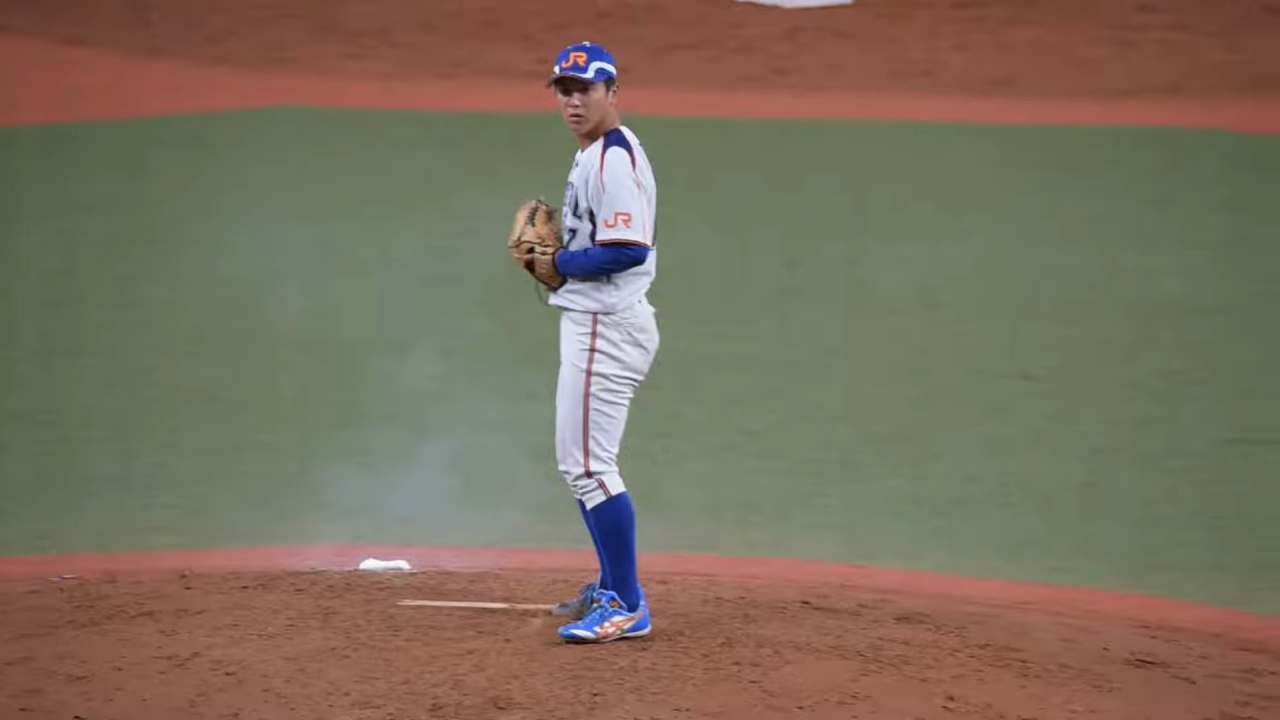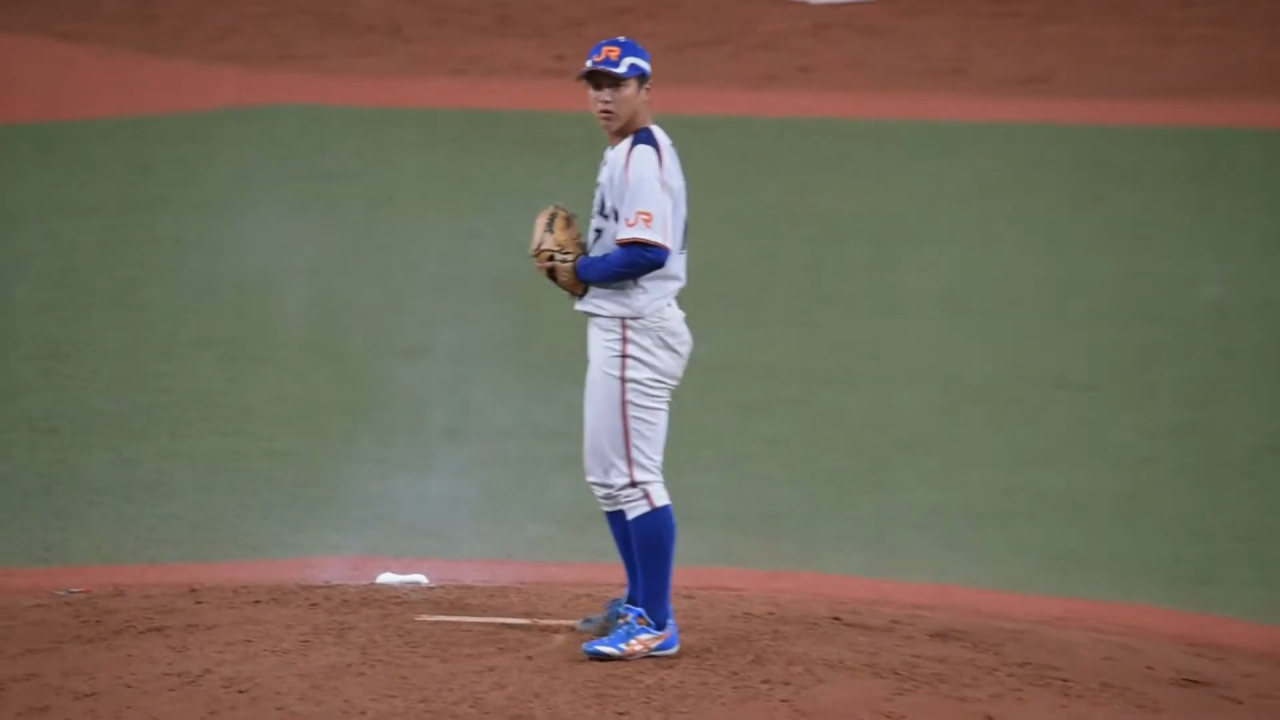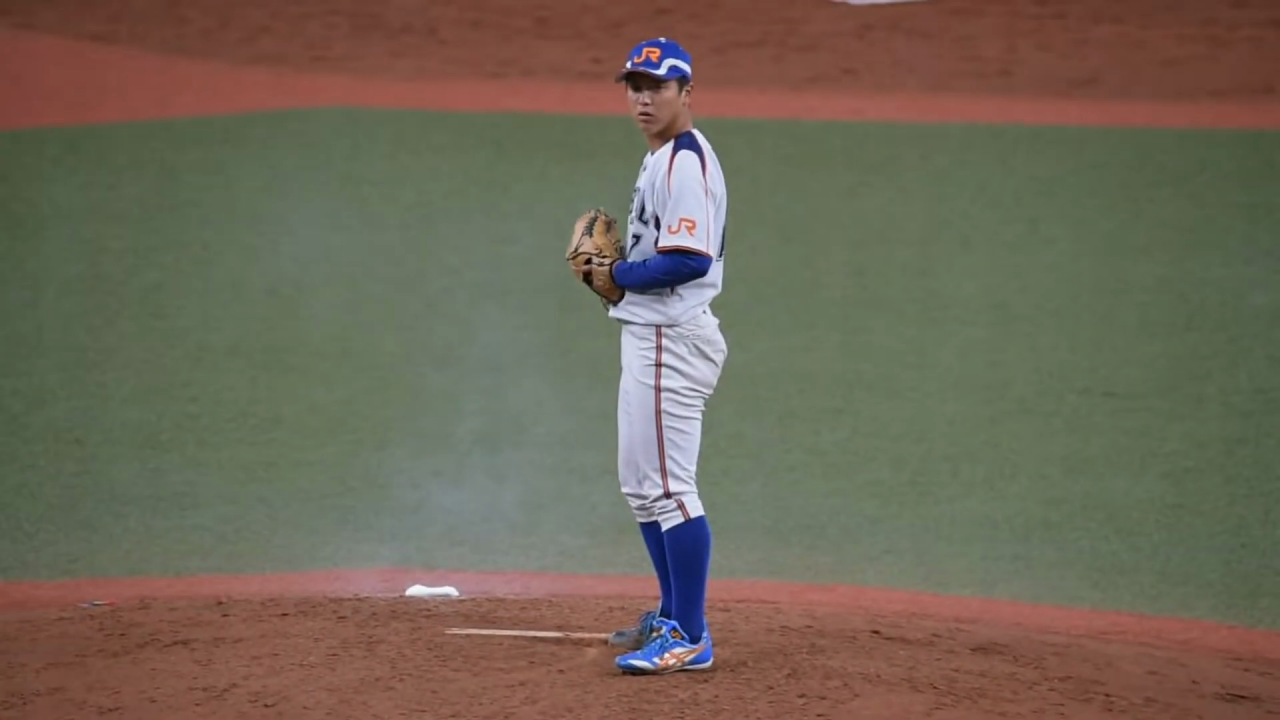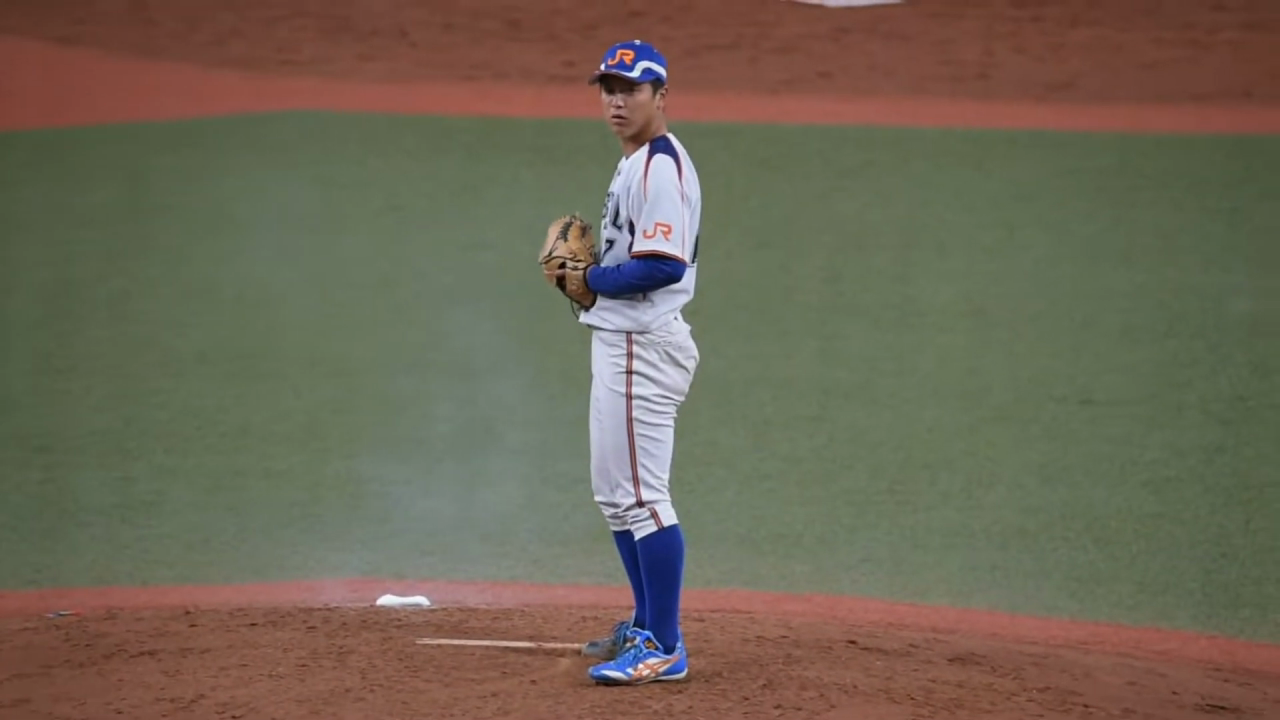
dt=0.4s
person 1, frame 1
left shoulder: (615, 156)
right shoulder: (590, 154)
left elbow: (629, 249)
left wrist: (559, 263)
right wrist: (558, 260)
left hip: (605, 328)
right hip: (593, 324)
left knee: (588, 465)
right knee: (581, 461)
left ankle: (628, 605)
right ankle: (613, 587)
person 1, frame 2
left shoulder: (643, 154)
right shoulder: (623, 153)
left elbow: (647, 253)
left wrist: (580, 269)
right wrist: (584, 268)
left hip: (636, 333)
right hip: (619, 330)
left knee: (633, 477)
right knee: (607, 475)
left ankle: (655, 623)
right ankle: (639, 602)
person 1, frame 3
left shoulder: (686, 159)
right shoulder: (661, 158)
left elbow: (690, 261)
left wrist: (617, 274)
right wrist: (618, 270)
left hip: (669, 342)
right hip: (651, 338)
left knee: (668, 488)
right knee: (642, 485)
left ankle: (690, 637)
right ankle: (673, 615)
person 1, frame 4
left shoulder: (660, 164)
right shoulder: (634, 162)
left elbow: (664, 266)
left wrist: (590, 278)
right wrist: (591, 272)
left hip: (641, 348)
right hip: (621, 344)
left knee: (640, 497)
right knee: (617, 495)
left ankle: (664, 647)
right ankle: (647, 625)
